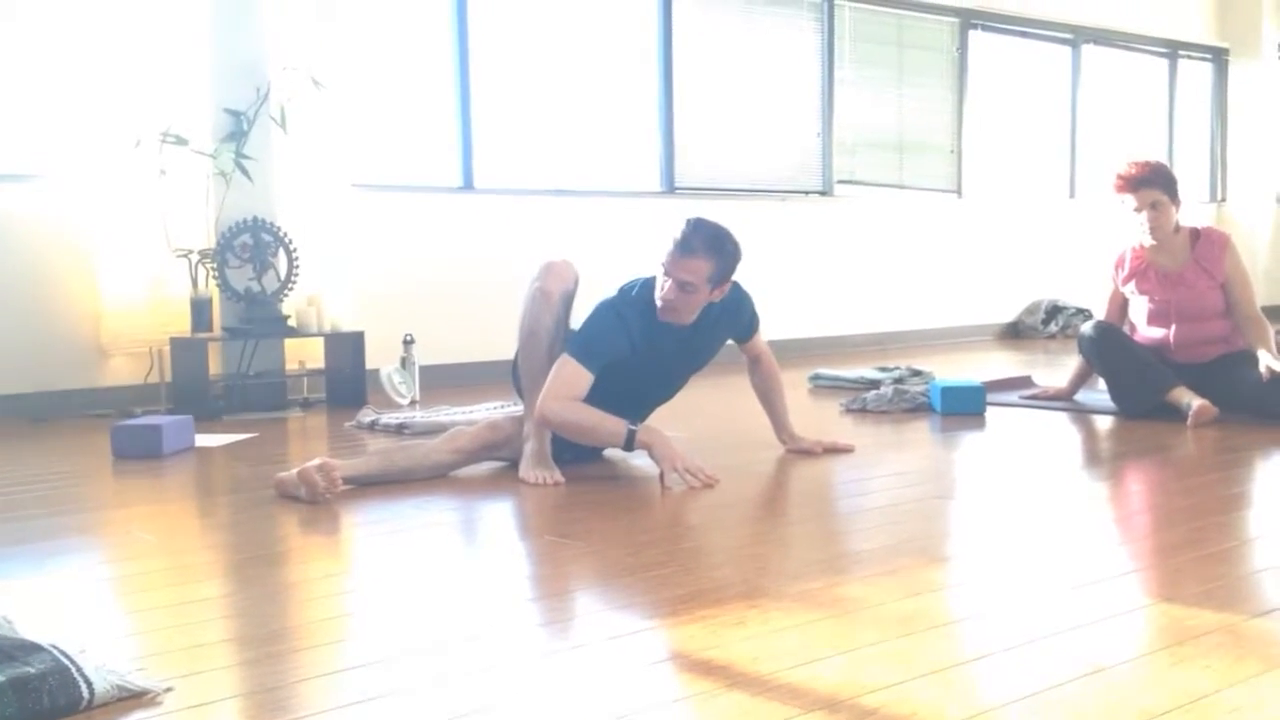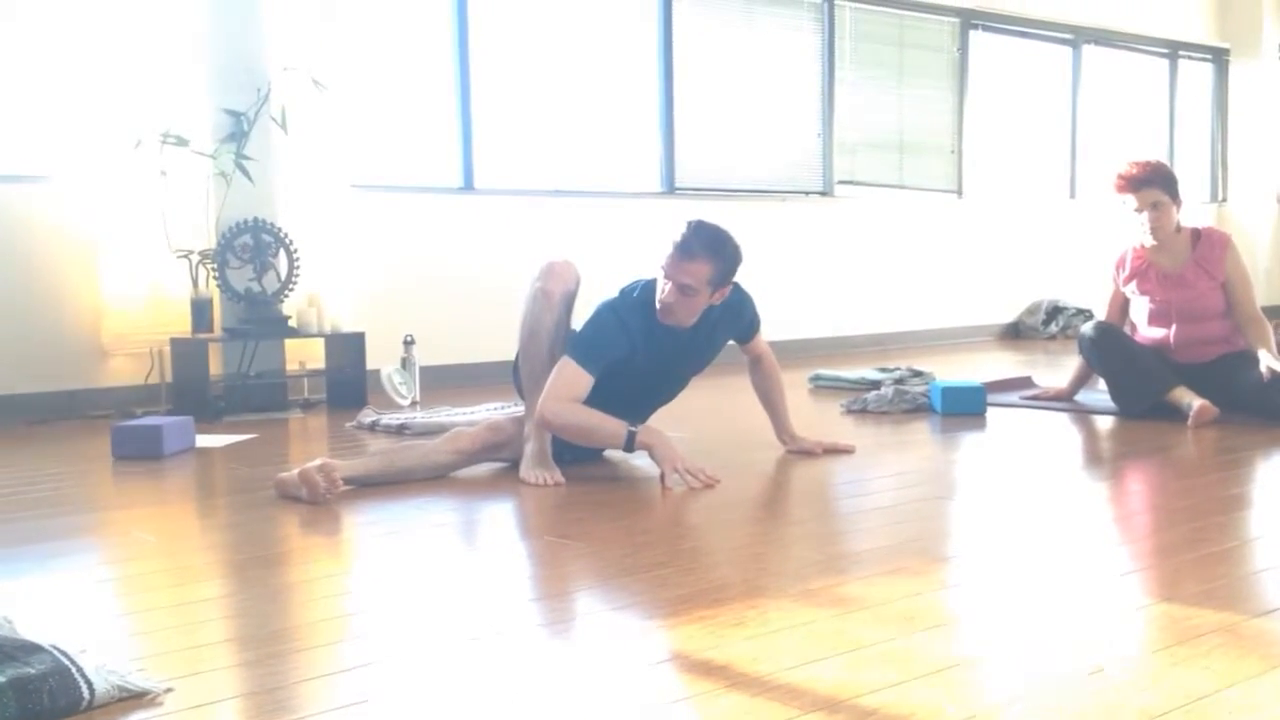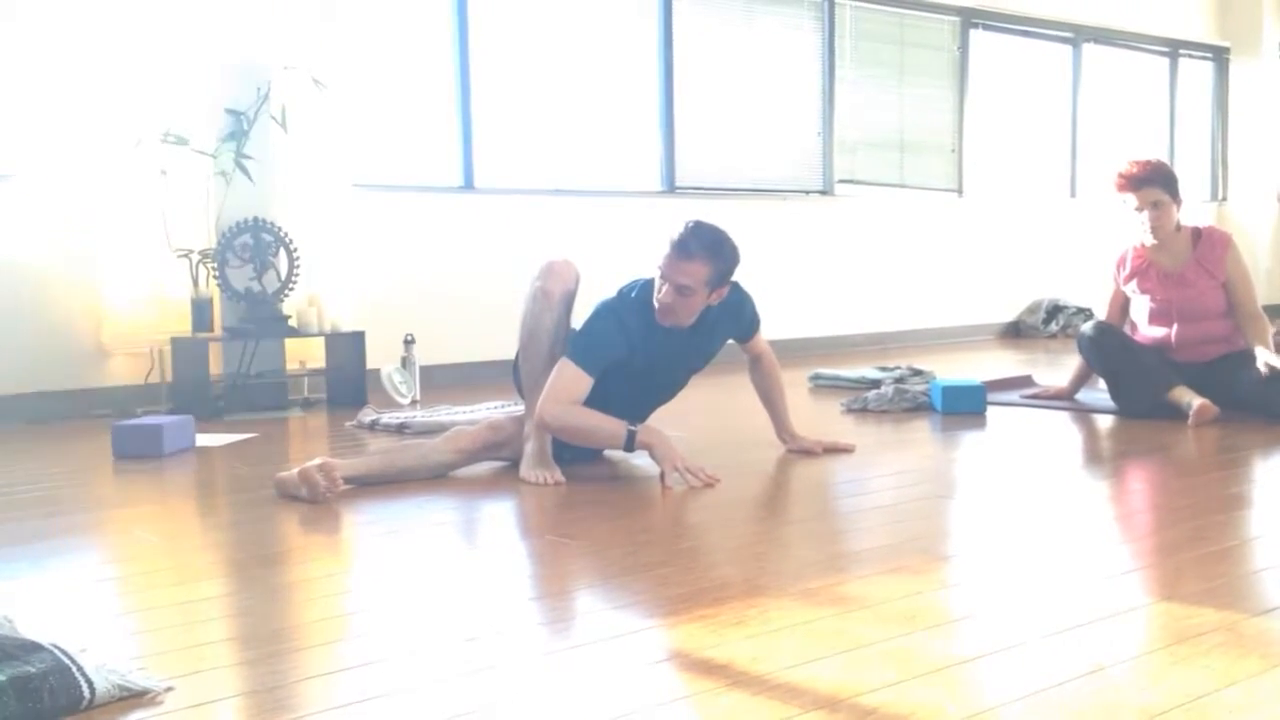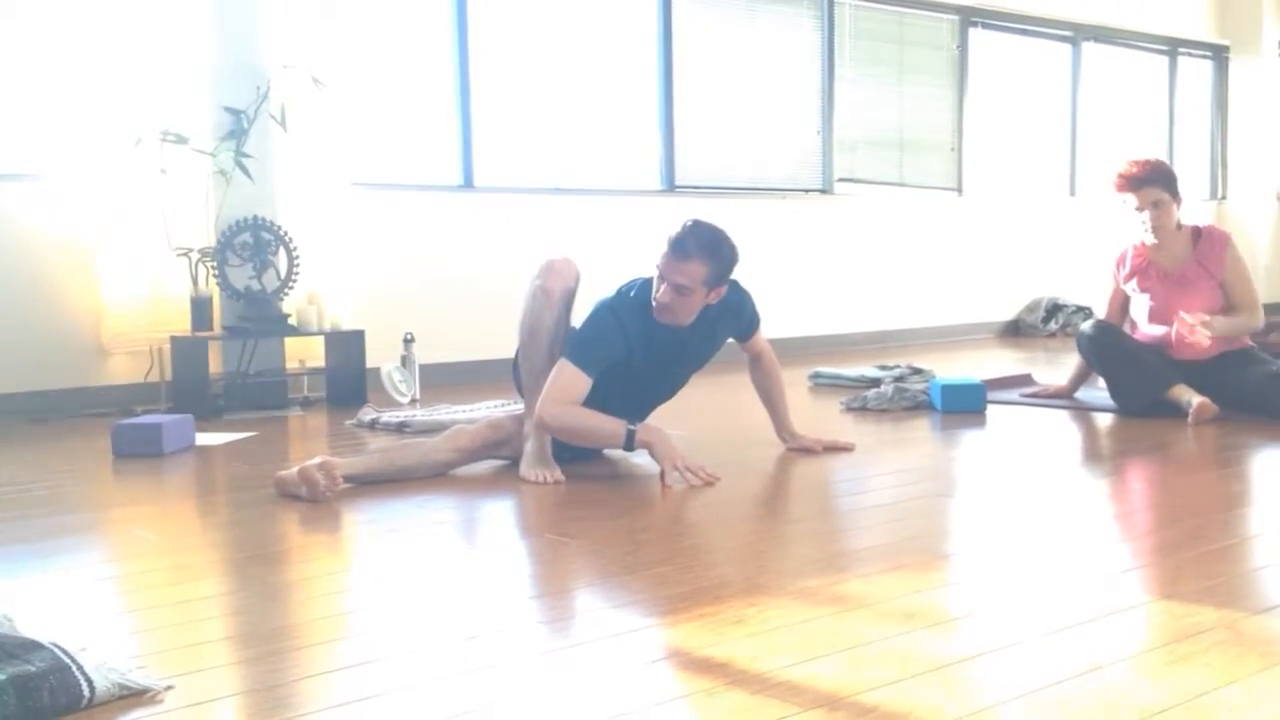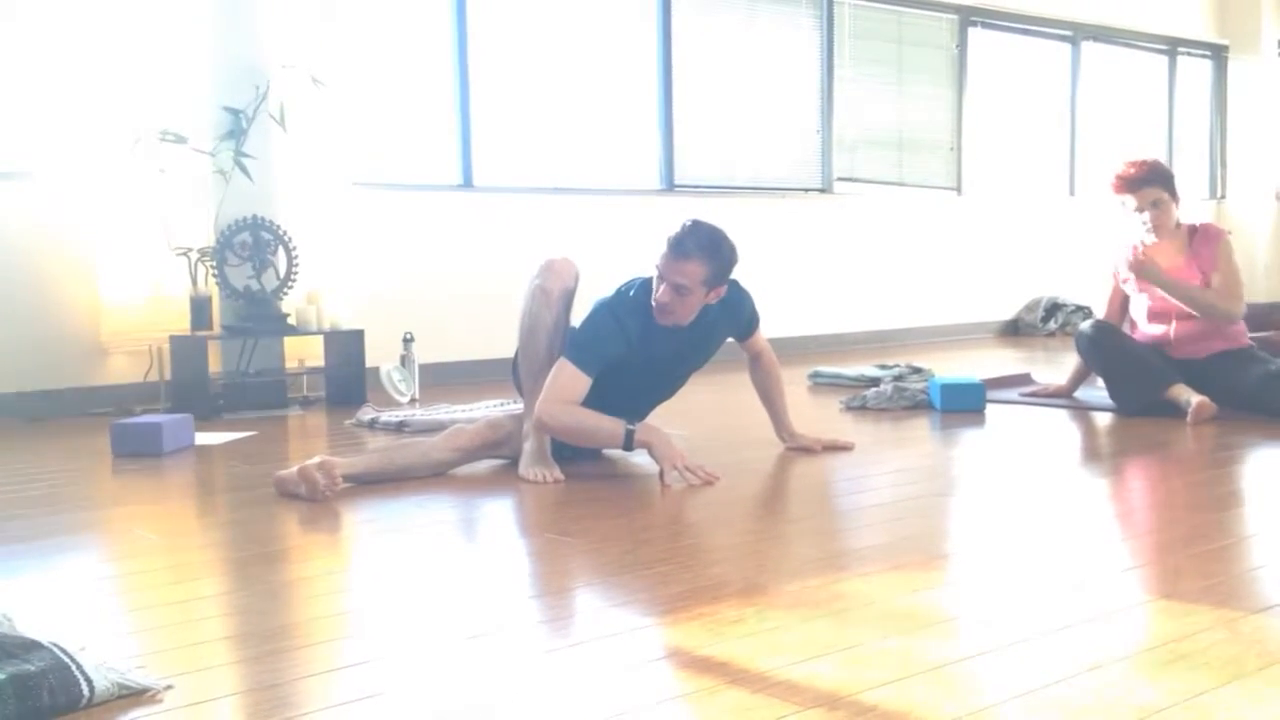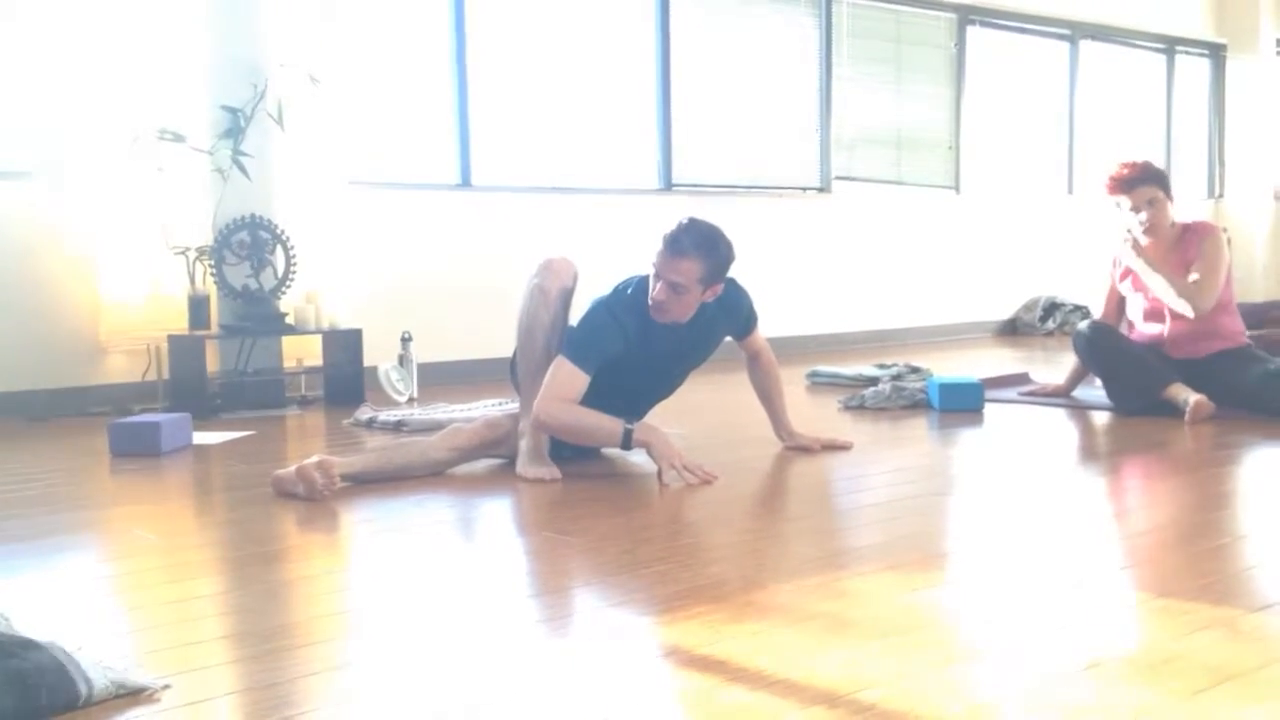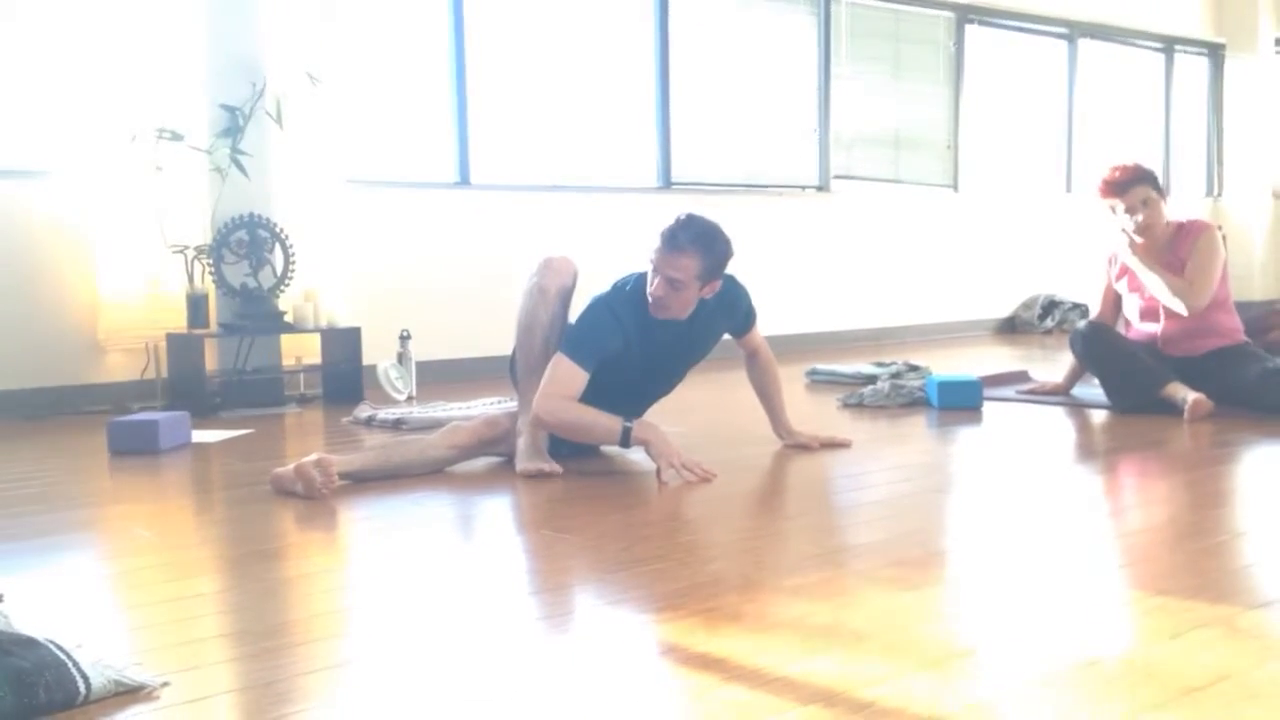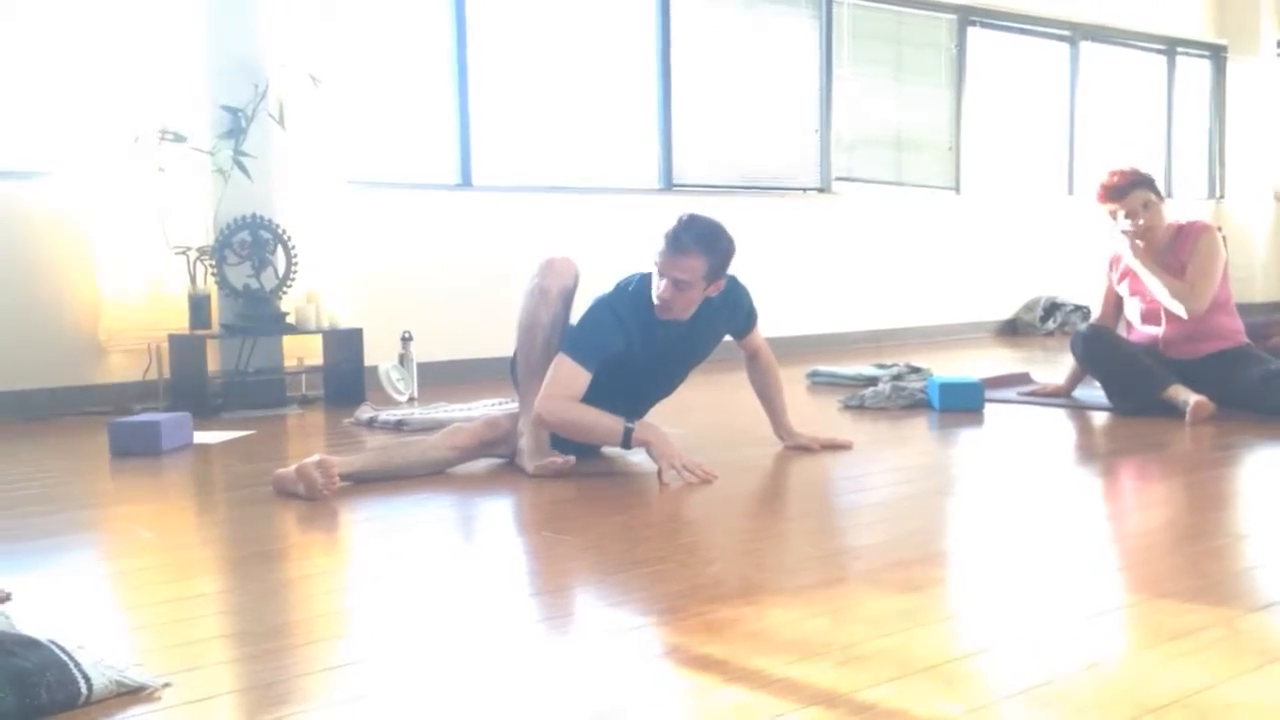
dt=0.2s
person 1, frame 1
left shoulder: (732, 306)
right shoulder: (621, 313)
left elbow: (760, 358)
right elbow: (553, 407)
left wrist: (787, 435)
right wrist: (648, 438)
left hip: (598, 427)
right hip: (555, 399)
left knee: (481, 442)
right ankle: (535, 445)
person 1, frame 2
left shoulder: (734, 307)
right shoulder: (621, 315)
left elbow: (761, 358)
right elbow: (554, 410)
left wrist: (788, 435)
right wrist: (648, 439)
left hip: (600, 427)
right hip: (555, 397)
left knee: (482, 443)
right ankle: (536, 445)
person 1, frame 3
left shoulder: (733, 305)
right shoulder: (620, 315)
left elbow: (761, 356)
right elbow: (554, 410)
left wrist: (788, 434)
right wrist: (649, 438)
left hip: (602, 423)
right hip: (555, 399)
left knee: (478, 442)
person 1, frame 4
left shoulder: (732, 304)
right shoulder: (618, 314)
left elbow: (760, 354)
right elbow: (553, 411)
left wrist: (787, 432)
right wrist: (649, 437)
left hip: (602, 421)
right hip: (556, 397)
left knee: (480, 440)
person 1, frame 5
left shoulder: (732, 303)
right shoulder: (618, 314)
left elbow: (761, 355)
right elbow: (553, 411)
left wrist: (787, 432)
right wrist: (648, 436)
left hip: (603, 421)
right hip: (556, 399)
left knee: (481, 440)
right ankle: (534, 444)
person 1, frame 6
left shoulder: (729, 302)
right shoulder: (614, 312)
left elbow: (759, 354)
right elbow: (551, 409)
left wrist: (786, 432)
right wrist: (645, 435)
left hip: (602, 421)
right hip: (553, 396)
left knee: (478, 439)
right ankle: (497, 446)
person 1, frame 7
left shoulder: (729, 298)
right shoulder: (614, 309)
left elbow: (758, 353)
right elbow: (551, 407)
left wrist: (786, 430)
right wrist: (644, 433)
left hip: (601, 418)
right hip: (553, 395)
left knee: (478, 437)
right ankle: (466, 447)
person 1, frame 8
left shoulder: (730, 299)
right shoulder: (617, 309)
left elbow: (758, 355)
right elbow: (552, 406)
left wrist: (786, 431)
right wrist: (646, 434)
left hip: (600, 419)
right hip: (553, 396)
left knee: (478, 439)
right ankle: (530, 438)
person 2, frame 1
left shoulder: (1216, 246)
right shoulder: (1126, 264)
left elbow: (1248, 315)
right elbow: (1101, 340)
right wrist: (1070, 388)
left hip: (1219, 367)
right hip: (1154, 373)
right knee: (1092, 332)
right ankle: (1186, 400)
person 2, frame 2
left shoulder: (1216, 246)
right shoulder: (1127, 264)
left elbow: (1249, 316)
right elbow: (1102, 340)
right wrist: (1070, 388)
left hip: (1220, 367)
right hip: (1154, 372)
right knee: (1092, 334)
right ankle: (1186, 400)
person 2, frame 3
left shoulder: (1217, 245)
right shoulder: (1128, 263)
left elbow: (1251, 315)
right elbow: (1103, 338)
right wrist: (1071, 387)
left hip: (1220, 366)
right hip: (1155, 371)
right knee: (1091, 334)
right ankle: (1186, 400)
person 2, frame 4
left shoulder: (1216, 244)
right shoulder: (1128, 260)
left elbow: (1253, 316)
right elbow: (1103, 336)
left wrist: (1218, 325)
right wrist: (1071, 386)
left hip: (1221, 363)
right hip: (1156, 369)
right knee: (1091, 333)
right ankle: (1186, 398)
person 2, frame 5
left shoulder: (1212, 240)
right shoulder: (1129, 259)
left elbow: (1233, 310)
right elbow: (1106, 329)
left wrist: (1158, 280)
right wrist: (1070, 385)
left hip: (1221, 361)
right hip: (1154, 367)
right knee: (1090, 333)
right ankle: (1185, 397)
person 2, frame 6
left shoulder: (1206, 237)
right shoulder: (1124, 259)
left elbow: (1197, 304)
right elbow: (1103, 328)
left wrist: (1140, 261)
right wrist: (1068, 384)
left hip: (1219, 360)
right hip: (1153, 365)
right knee: (1087, 334)
right ankle: (1183, 396)
person 2, frame 7
left shoulder: (1201, 235)
right shoulder: (1119, 258)
left elbow: (1190, 302)
right elbow: (1100, 326)
left wrist: (1136, 259)
right wrist: (1066, 382)
left hip: (1217, 358)
right hip: (1151, 363)
right knee: (1085, 335)
right ankle: (1180, 394)
person 2, frame 8
left shoulder: (1201, 236)
right shoulder: (1119, 261)
left elbow: (1191, 305)
right elbow: (1101, 327)
left wrist: (1137, 260)
right wrist: (1067, 384)
left hip: (1219, 360)
right hip: (1152, 366)
right knee: (1086, 338)
right ankle: (1183, 397)
